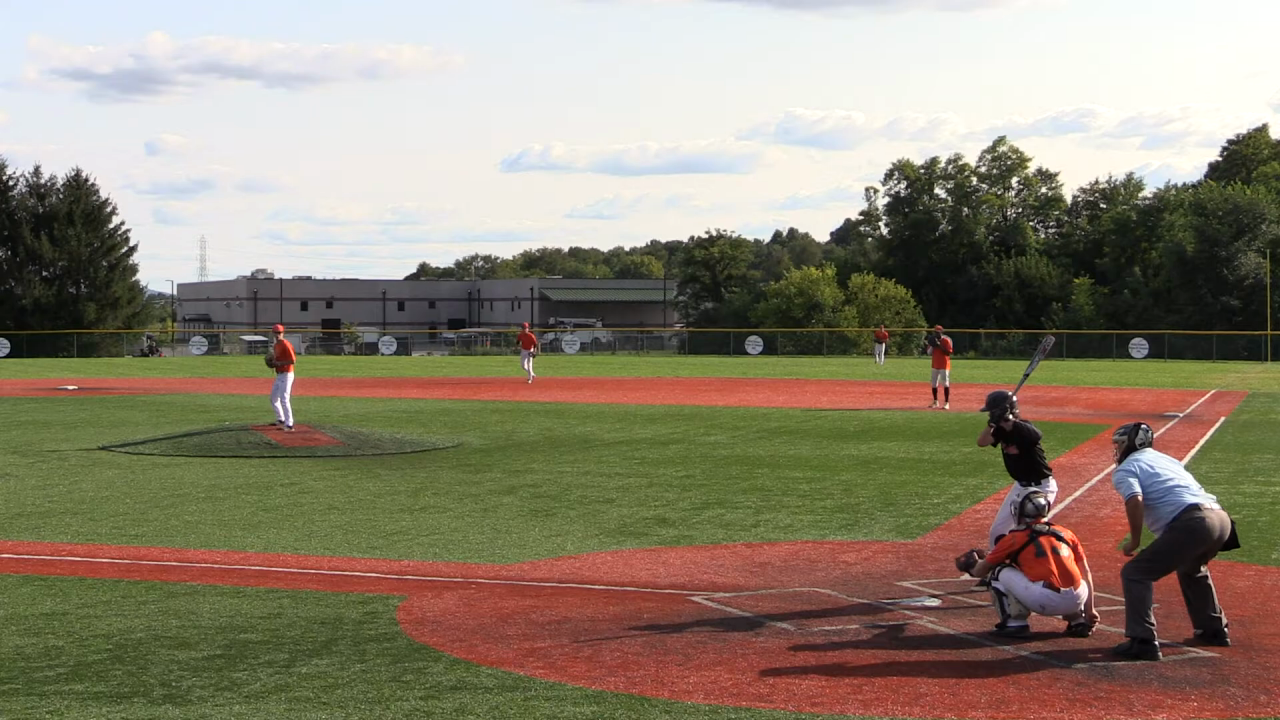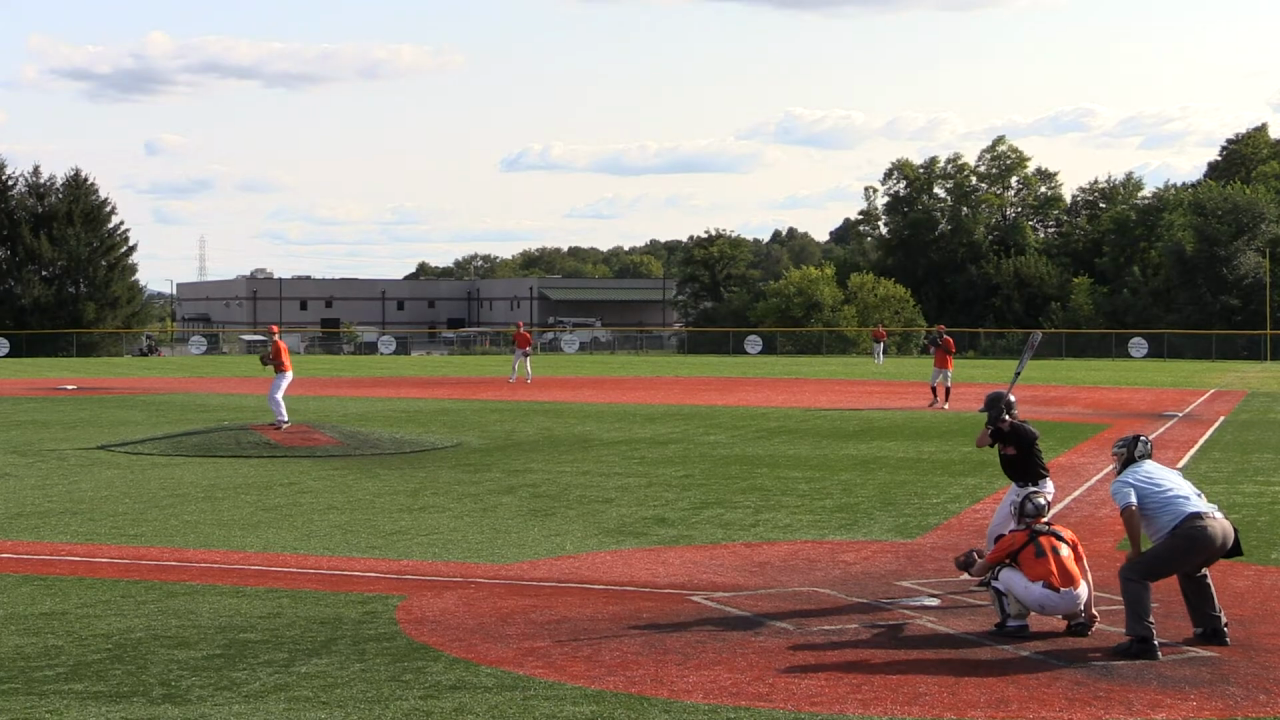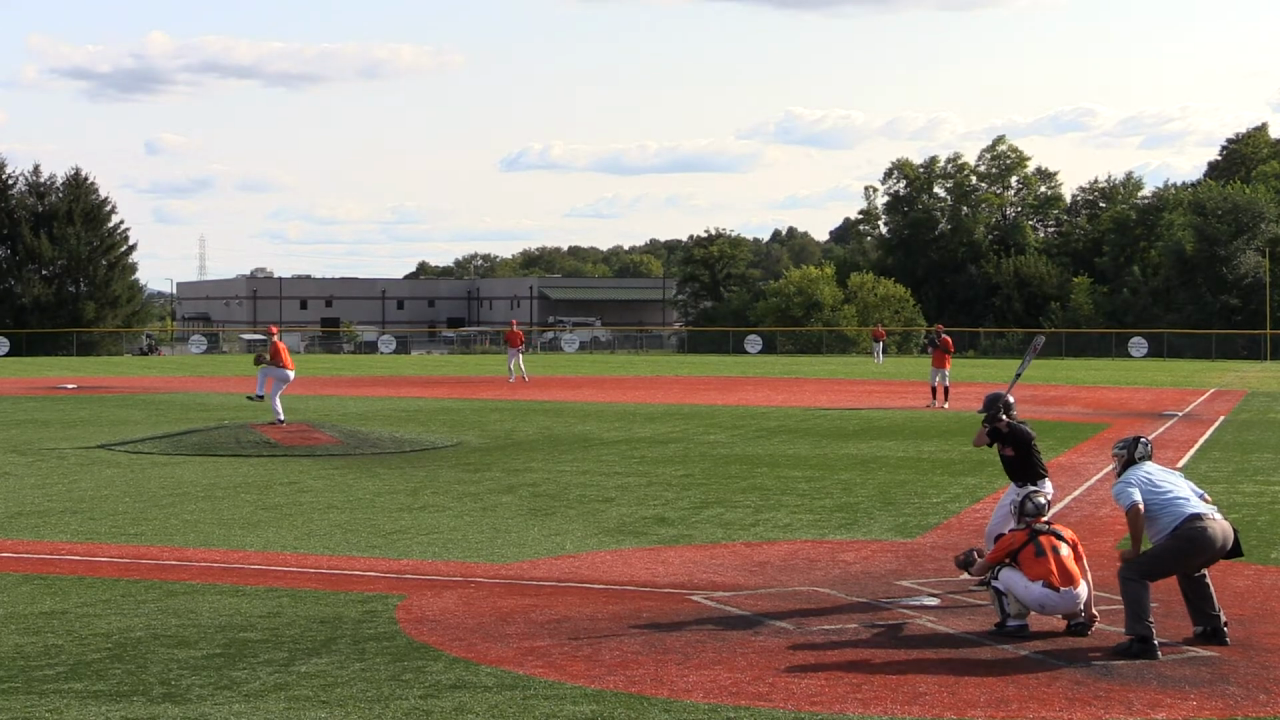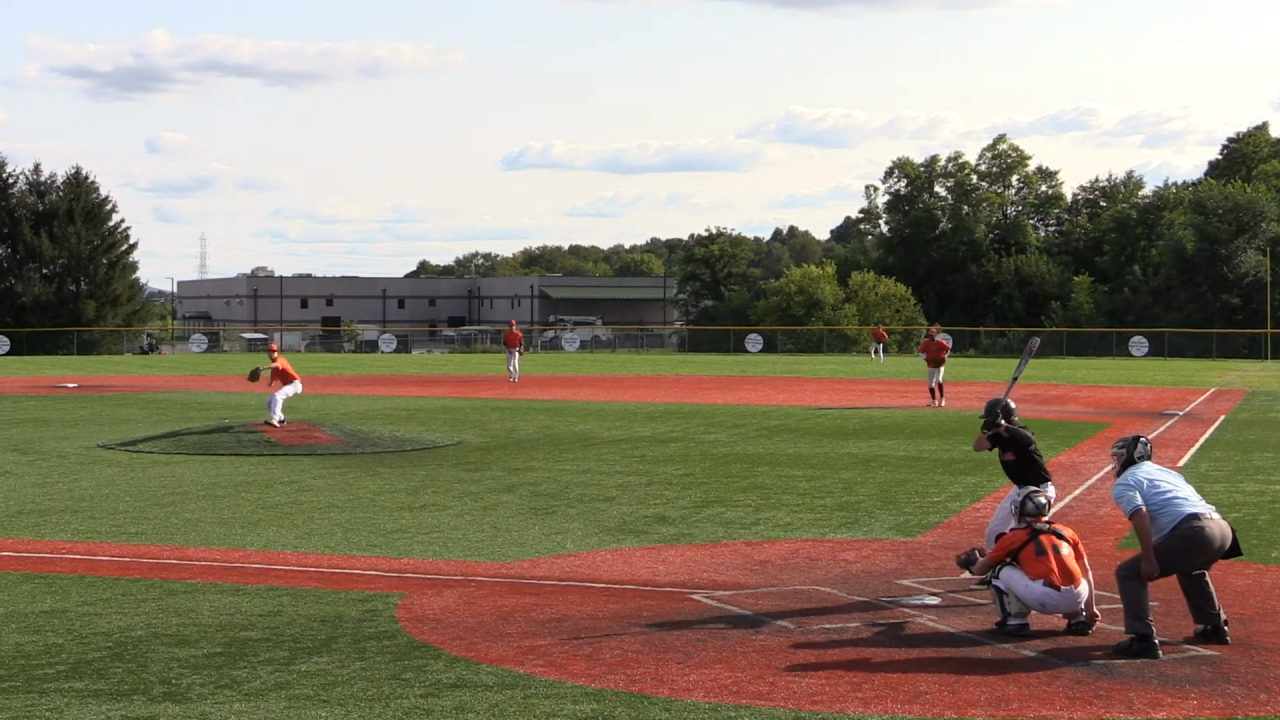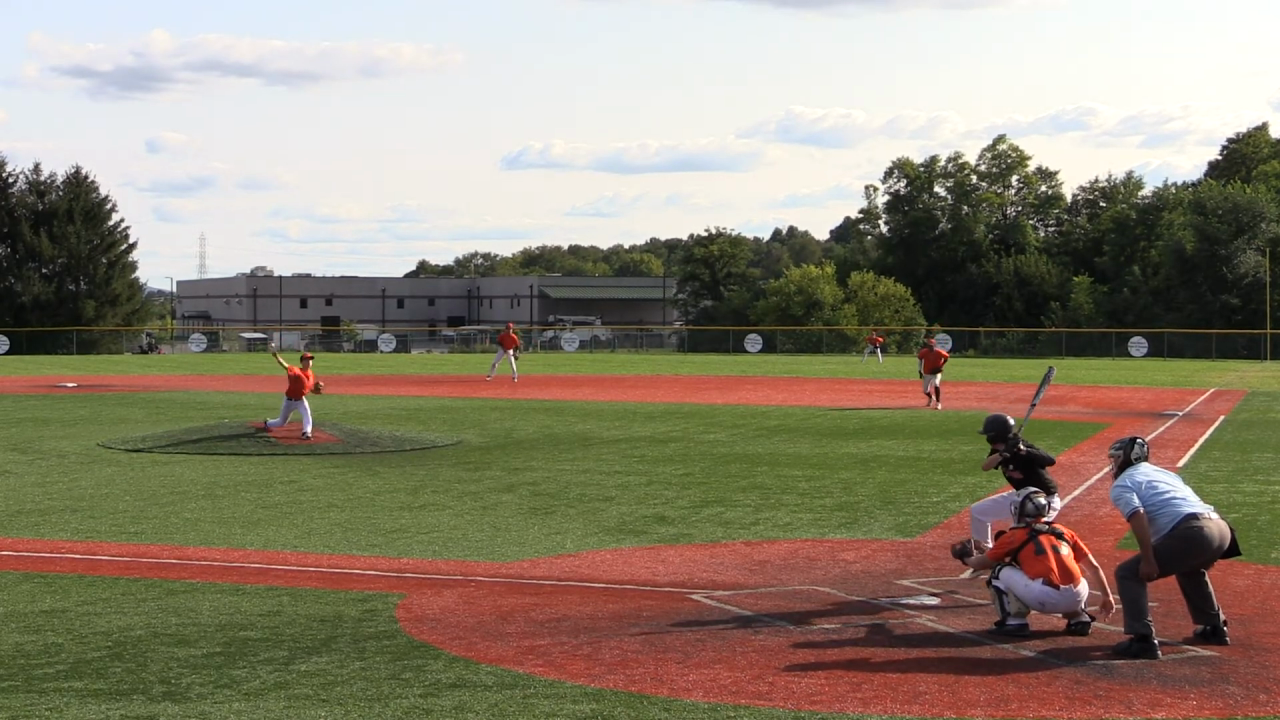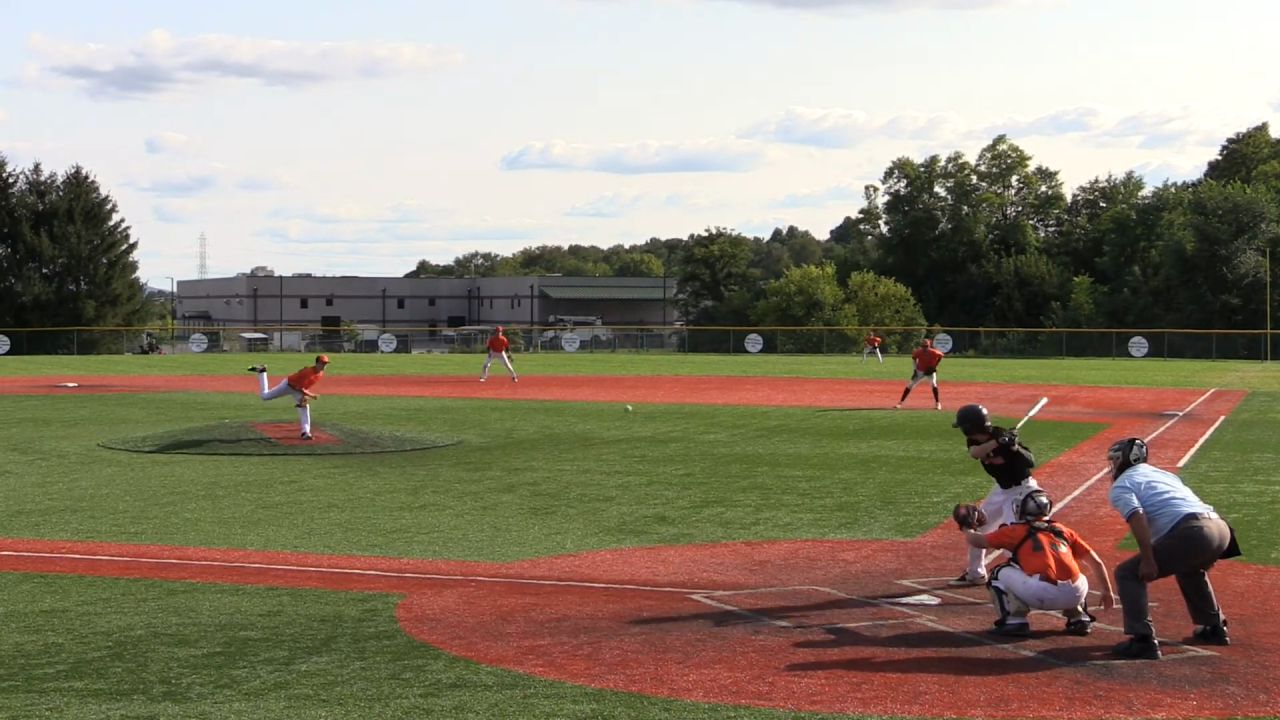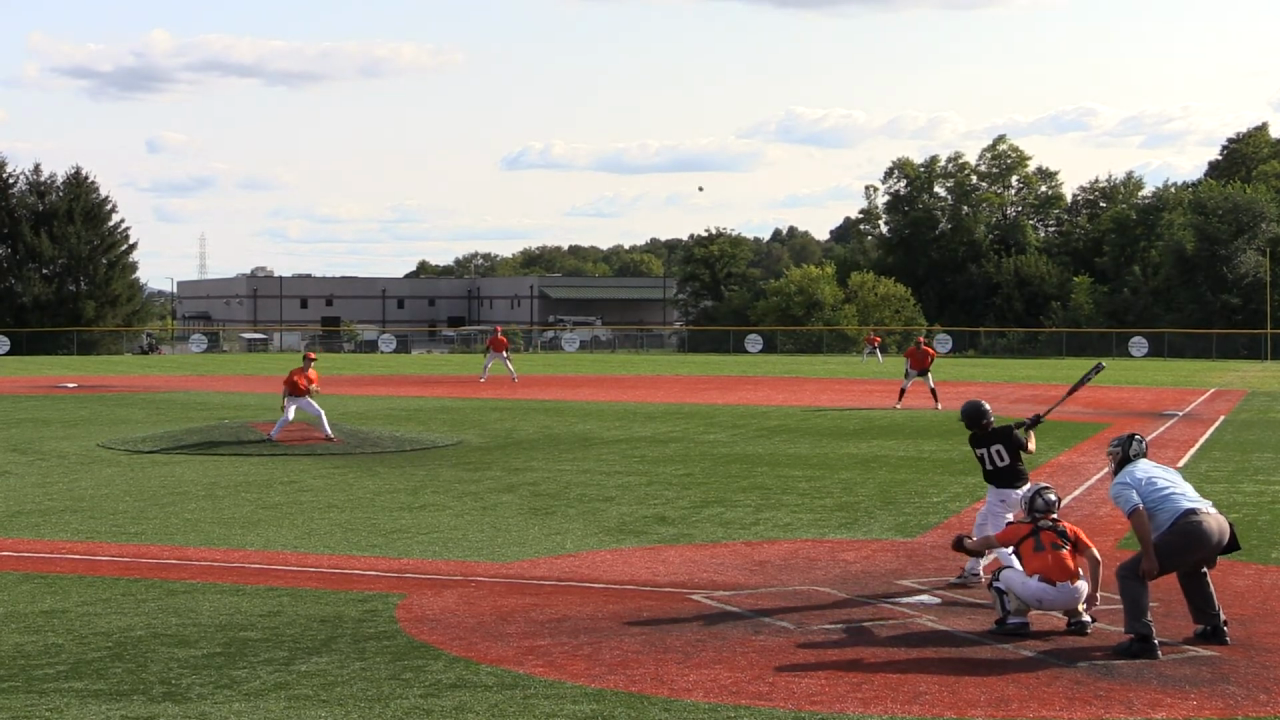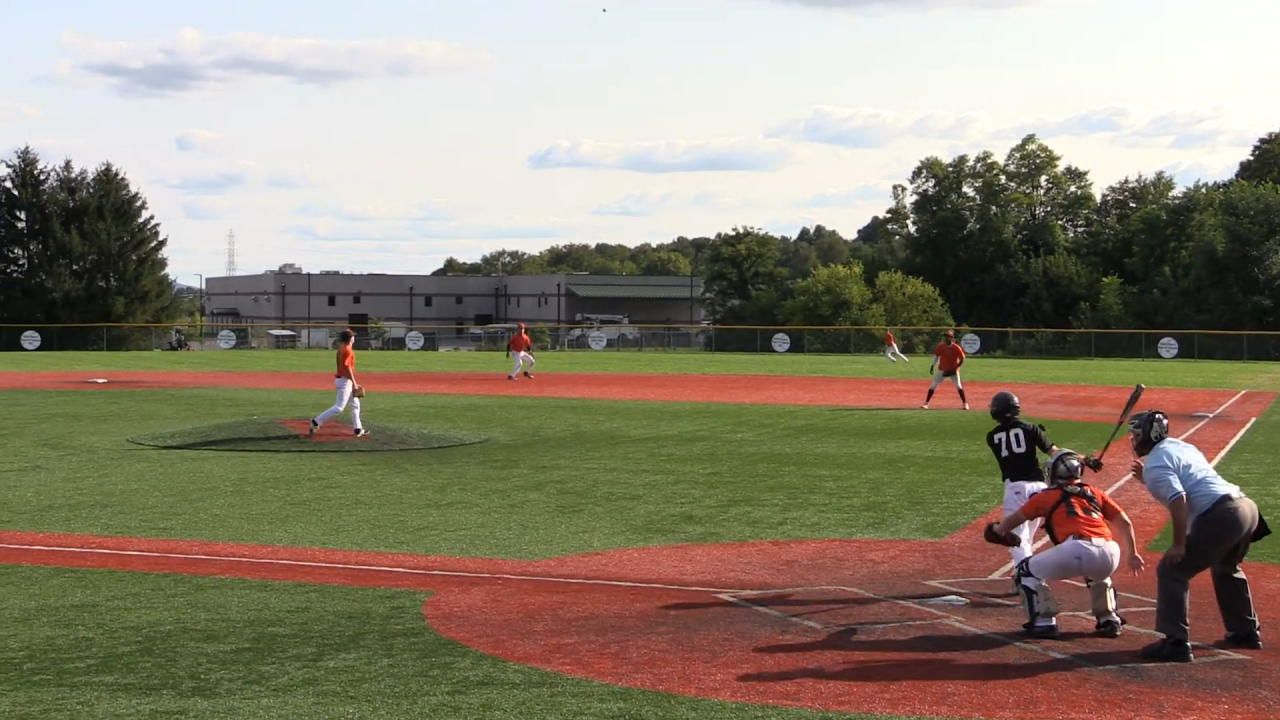
dt=0.4s
person 1, frame 1
left shoulder: (1124, 470)
right shoulder: (1168, 460)
left elbow: (1135, 501)
left wrist: (1134, 540)
left hip: (1193, 523)
right hip: (1220, 517)
left knee: (1135, 572)
right knee: (1192, 569)
left ankle: (1143, 642)
right ankle: (1214, 630)
person 1, frame 2
left shoulder: (1122, 481)
right shoulder: (1168, 471)
left elbow: (1130, 511)
left wrist: (1136, 551)
left hip: (1195, 532)
right hip: (1223, 527)
left knee: (1132, 573)
right knee: (1191, 570)
left ankle: (1144, 641)
right ankle: (1214, 629)
person 1, frame 3
left shoulder: (1124, 483)
right shoulder: (1170, 472)
left elbow: (1136, 509)
left wrist: (1135, 549)
left hip: (1196, 533)
right hip: (1224, 528)
left knee: (1131, 572)
right knee: (1189, 569)
left ankle: (1143, 641)
right ankle: (1214, 629)
person 1, frame 4
left shoulder: (1123, 483)
right shoulder: (1168, 472)
left elbow: (1140, 514)
left wrist: (1148, 558)
left hip: (1193, 533)
right hip: (1222, 528)
left knee: (1128, 573)
right knee: (1190, 568)
left ankle: (1144, 640)
right ankle: (1215, 628)
person 1, frame 5
left shoulder: (1121, 485)
right shoulder: (1166, 473)
left elbow: (1138, 516)
left wrist: (1148, 560)
right wrist: (1206, 554)
left hip: (1193, 533)
right hip: (1221, 528)
left knee: (1127, 573)
right knee: (1190, 569)
left ankle: (1143, 640)
right ankle: (1215, 628)
person 1, frame 6
left shoulder: (1120, 486)
right shoulder: (1165, 474)
left elbow: (1137, 517)
left wrist: (1148, 560)
right wrist: (1205, 554)
left hip: (1192, 533)
right hip: (1221, 528)
left knee: (1128, 573)
right knee: (1189, 569)
left ankle: (1143, 640)
right ankle: (1214, 627)
person 1, frame 7
left shoulder: (1120, 483)
right shoulder: (1165, 470)
left elbow: (1138, 514)
left wrist: (1149, 556)
right wrist: (1207, 552)
left hip: (1191, 529)
right hip: (1220, 523)
left knee: (1129, 573)
right knee: (1191, 568)
left ankle: (1143, 640)
right ankle: (1215, 628)
person 1, frame 8
left shoulder: (1155, 465)
right shoulder: (1181, 446)
left elbow: (1179, 500)
left wrist: (1178, 544)
left hip: (1221, 517)
right hip: (1245, 507)
left knee: (1172, 570)
right knee: (1226, 570)
left ankle: (1176, 643)
right ankle: (1246, 632)
person 2, frame 1
left shoulder: (1024, 427)
right shoulder: (1001, 429)
left elbow: (1037, 435)
right elbow: (981, 442)
left wrist: (1010, 419)
right wrist: (992, 423)
left hip: (1040, 488)
right hip: (1020, 486)
right knee: (997, 531)
person 2, frame 2
left shoulder: (1021, 428)
right shoulder: (999, 430)
left elbow: (1034, 435)
right elbow: (979, 443)
left wrist: (1006, 420)
right wrist: (989, 424)
left hip: (1037, 488)
right hip: (1017, 488)
right knee: (995, 531)
person 2, frame 3
left shoulder: (1020, 428)
right shoulder: (998, 432)
left elbow: (1029, 436)
right elbow: (977, 442)
left wrist: (1002, 420)
right wrist: (987, 421)
left hip: (1036, 490)
right hip: (1017, 488)
right knee: (992, 532)
person 2, frame 4
left shoulder: (1020, 433)
right shoulder: (998, 435)
left elbow: (1029, 442)
right elbow: (977, 446)
left wrist: (1001, 425)
right wrist: (986, 428)
left hip: (1039, 492)
right hip: (1021, 491)
right knee: (993, 533)
person 2, frame 5
left shoulder: (1024, 452)
right shoulder: (999, 451)
left elbow: (1051, 461)
right elbow: (985, 467)
left wrist: (1022, 451)
right wrist: (1002, 455)
right knee: (978, 512)
person 2, frame 6
left shoulder: (1005, 439)
right shoulder: (974, 439)
left elbow: (1030, 462)
right elbow: (975, 453)
left wrist: (1014, 448)
right wrist: (996, 442)
left hip: (1019, 490)
right hip: (1003, 488)
right knee: (977, 529)
right ankle: (975, 573)
person 2, frame 7
left shoulder: (974, 440)
right shoulder: (1009, 433)
right elbow: (1030, 449)
left wrist: (1025, 423)
right wrist: (1029, 428)
left hip: (1000, 493)
right hip: (1022, 488)
right knee: (982, 523)
right ankle: (973, 572)
person 2, frame 8
left shoulder: (992, 436)
right shoulder: (1030, 428)
right elbow: (1052, 451)
left hip: (1016, 487)
right hip: (1038, 486)
left knee: (1019, 540)
right knee: (1026, 537)
person 3, frame 1
left shoulder: (1015, 538)
right shoulder: (1066, 533)
left elbow: (980, 571)
right elbow: (1086, 573)
left wrist: (971, 566)
right wrist: (1089, 610)
left hip: (1045, 601)
right hip: (1077, 600)
left knee: (999, 572)
left ankle: (1016, 624)
right ankle: (1078, 621)
person 3, frame 2
left shoulder: (1015, 538)
right shoulder: (1066, 533)
left elbow: (979, 571)
right elbow: (1085, 572)
left wrist: (970, 566)
right wrist: (1089, 610)
left hip: (1046, 601)
right hip: (1077, 600)
left knee: (999, 572)
left ankle: (1015, 624)
right ankle: (1078, 621)
person 3, frame 3
left shoulder: (1014, 537)
right shoulder: (1066, 532)
left elbow: (980, 570)
right elbow: (1085, 572)
left wrist: (970, 566)
right wrist: (1089, 609)
left hip: (1045, 600)
right hip: (1076, 599)
left knee: (999, 572)
left ankle: (1015, 623)
right ankle: (1077, 620)
person 3, frame 4
left shoulder: (1015, 536)
right shoulder: (1067, 532)
left elbow: (980, 570)
right elbow: (1086, 571)
left wrist: (971, 564)
right wrist: (1090, 608)
left hip: (1046, 599)
right hip: (1077, 599)
left knee: (1000, 571)
left ankle: (1015, 622)
right ankle: (1078, 619)
person 3, frame 5
left shoulder: (1014, 535)
right shoulder: (1064, 532)
left elbow: (980, 564)
right elbow: (1093, 567)
left wrist: (967, 559)
right wrist: (1107, 596)
left hip: (1044, 598)
right hip: (1077, 596)
left knee: (1000, 572)
left ankle: (1015, 622)
right ankle: (1079, 619)
person 3, frame 6
left shoulder: (1014, 531)
right shoulder: (1064, 531)
left elbow: (976, 541)
right elbow: (1096, 562)
left wrist: (968, 530)
right wrist: (1107, 592)
left hip: (1043, 593)
right hip: (1076, 594)
left knee: (999, 574)
left ankle: (1015, 622)
right ankle: (1079, 620)
person 3, frame 7
left shoulder: (1020, 529)
right shoulder: (1070, 529)
left elbow: (988, 542)
right elbow: (1095, 559)
left wrist: (967, 543)
right wrist: (1093, 591)
left hip: (1041, 594)
right hip: (1075, 594)
left knee: (1001, 575)
left ankle: (1015, 620)
right ankle: (1080, 619)
person 3, frame 8
left shoulder: (1047, 496)
right shoulder: (1096, 493)
left elbow: (1016, 518)
right elbow: (1124, 522)
left wrist: (999, 530)
right wrist: (1132, 552)
left hip: (1074, 550)
right hip: (1109, 553)
left knee: (1026, 570)
right knee: (1098, 573)
left ankle: (1044, 623)
right ankle: (1109, 621)
